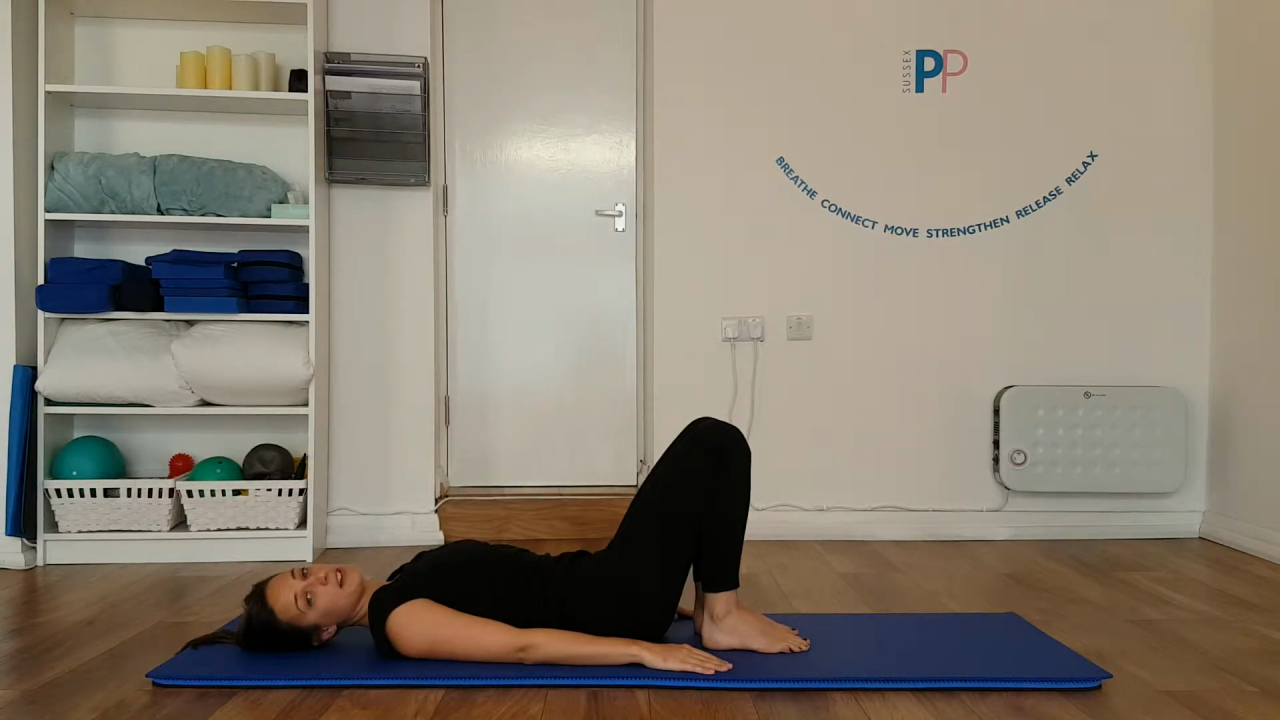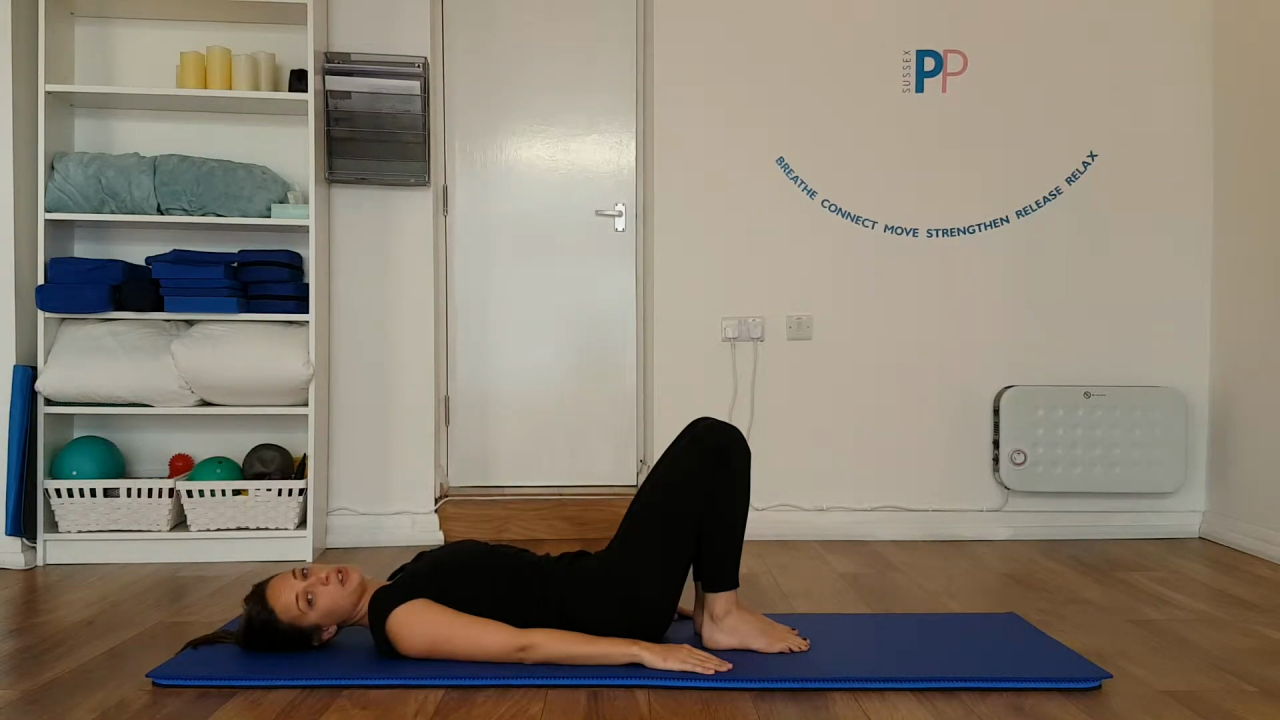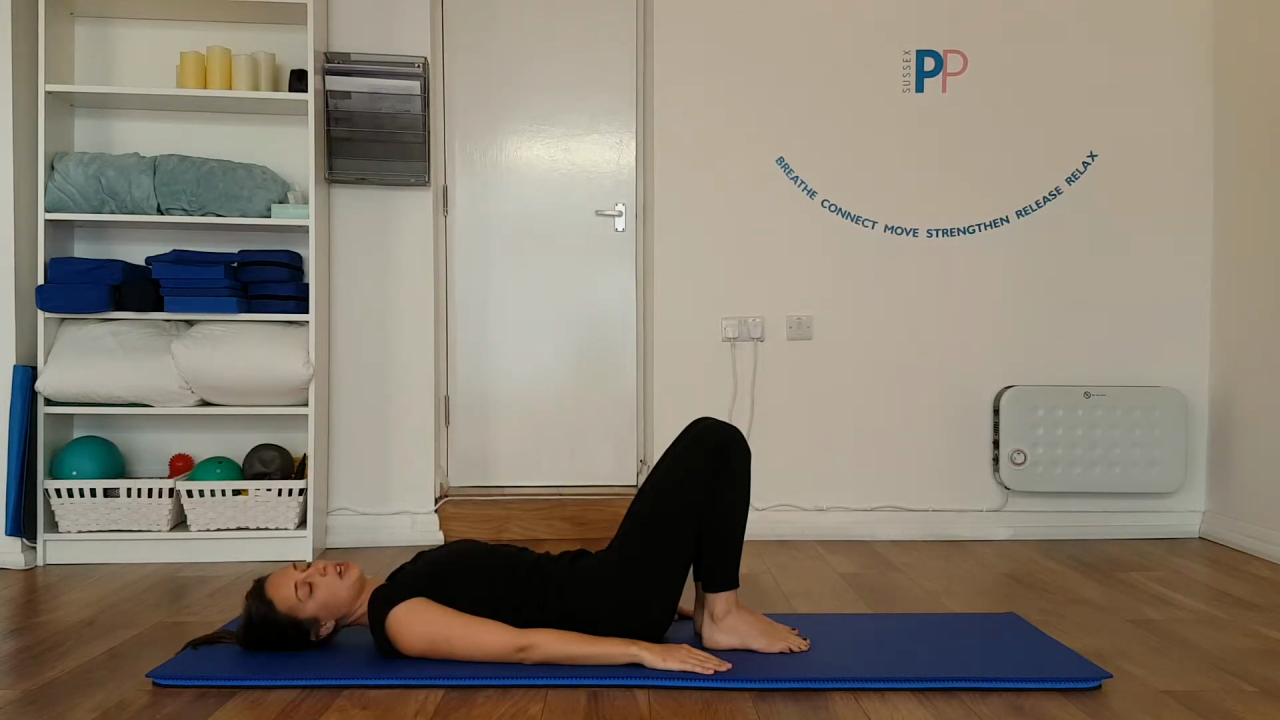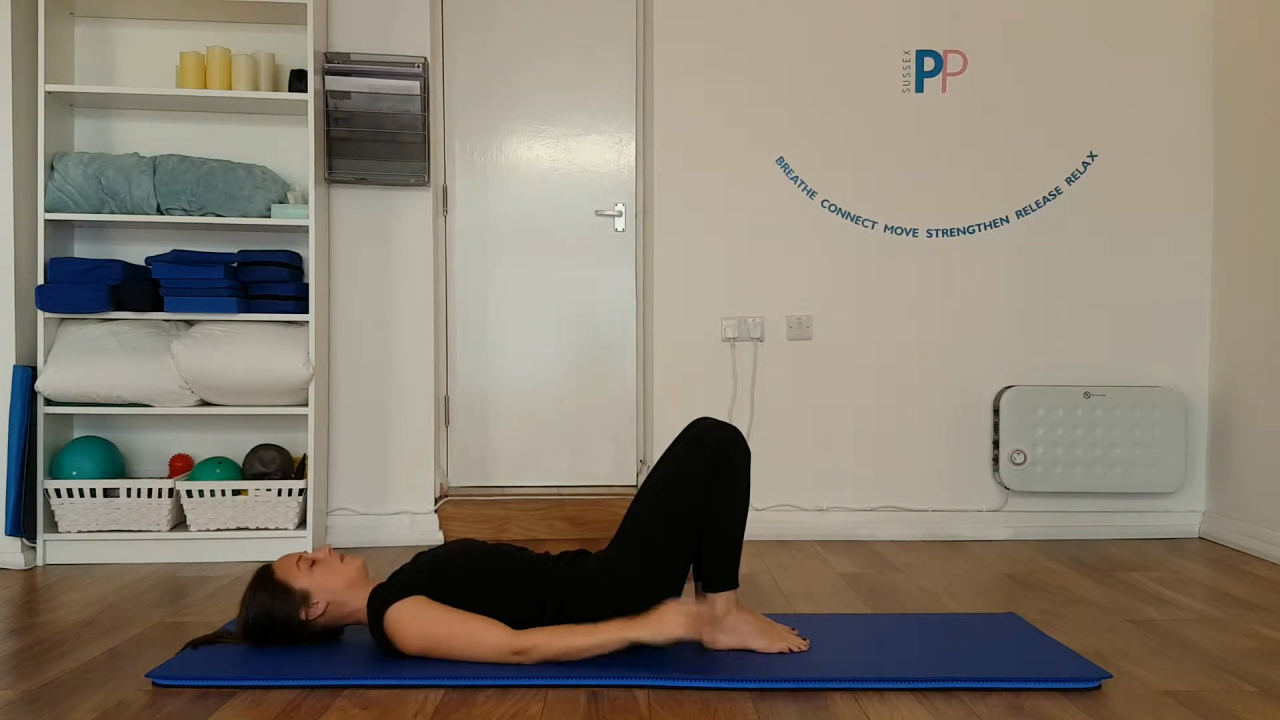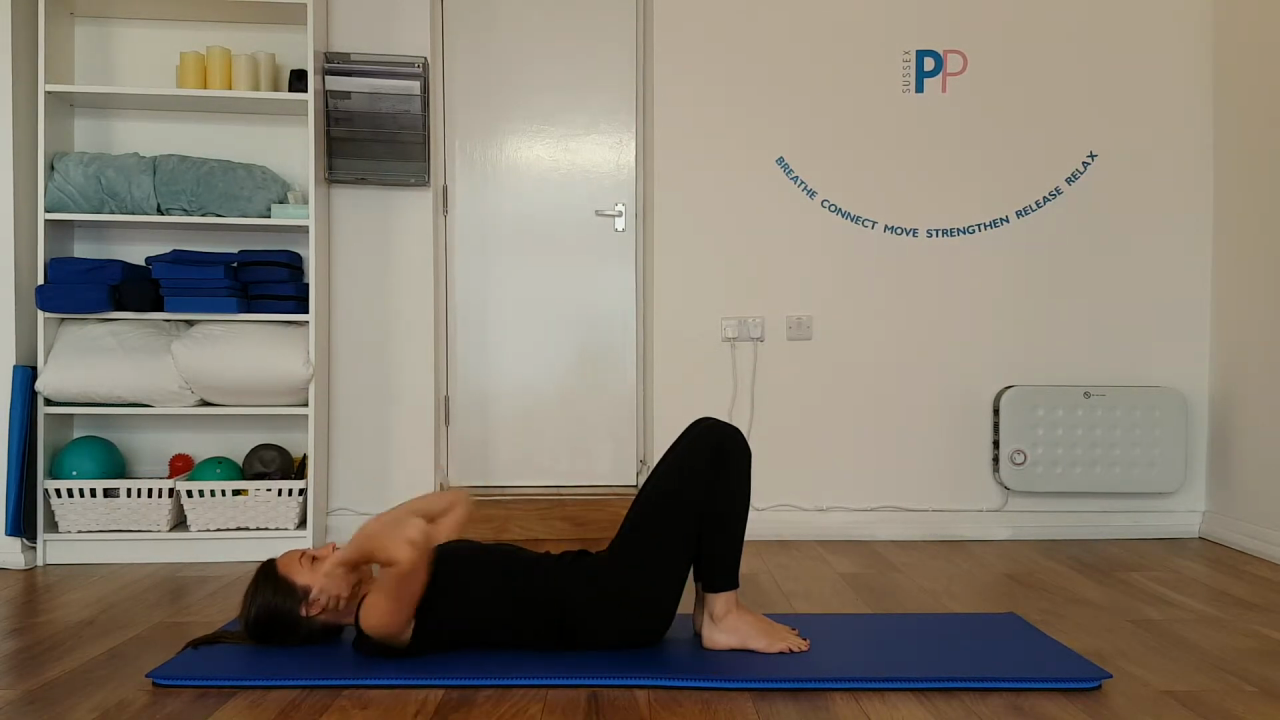
dt=0.5s
person 1, frame 1
left shoulder: (402, 589)
right shoulder: (399, 624)
right elbow: (522, 644)
left wrist: (660, 601)
right wrist: (645, 650)
left hip: (591, 582)
right hip: (611, 610)
left knee: (711, 438)
right knee: (714, 445)
left ankle: (713, 609)
right ankle: (722, 619)
person 1, frame 2
left shoulder: (402, 588)
right shoulder: (400, 624)
right elbow: (522, 645)
left wrist: (658, 600)
right wrist: (645, 650)
left hip: (593, 584)
right hip: (612, 608)
left knee: (711, 439)
right knee: (716, 446)
left ankle: (713, 609)
right ankle: (723, 618)
person 1, frame 3
left shoulder: (400, 590)
right shoulder: (399, 622)
right elbow: (522, 644)
left wrist: (660, 600)
right wrist: (643, 650)
left hip: (593, 583)
right hip: (610, 609)
left knee: (711, 439)
right knee: (714, 444)
left ankle: (713, 609)
right ankle: (722, 619)
person 1, frame 4
left shoulder: (398, 596)
right shoulder: (397, 621)
right elbow: (523, 644)
left wrist: (658, 574)
right wrist: (640, 628)
left hip: (597, 584)
right hip: (613, 594)
left knee: (712, 440)
right knee: (715, 444)
left ankle: (716, 610)
right ankle: (723, 620)
person 1, frame 5
left shoulder: (403, 592)
right shoulder: (384, 621)
left elbow: (454, 505)
right elbow: (407, 544)
left wrist: (402, 516)
right wrist: (358, 548)
left hip: (591, 587)
right hip: (610, 611)
left knee: (713, 439)
right knee: (715, 443)
left ankle: (716, 610)
right ankle: (722, 618)
